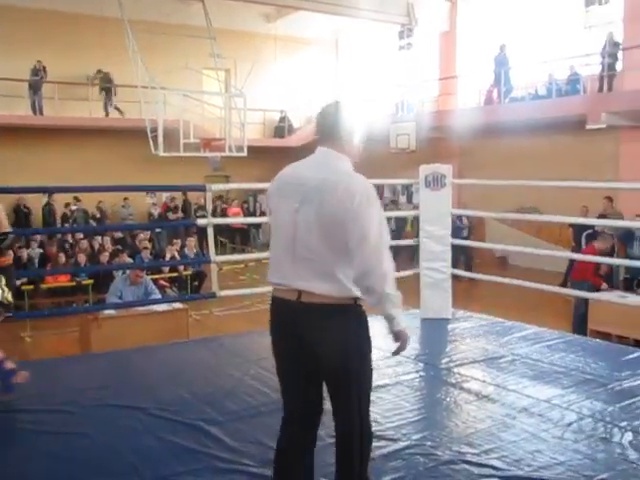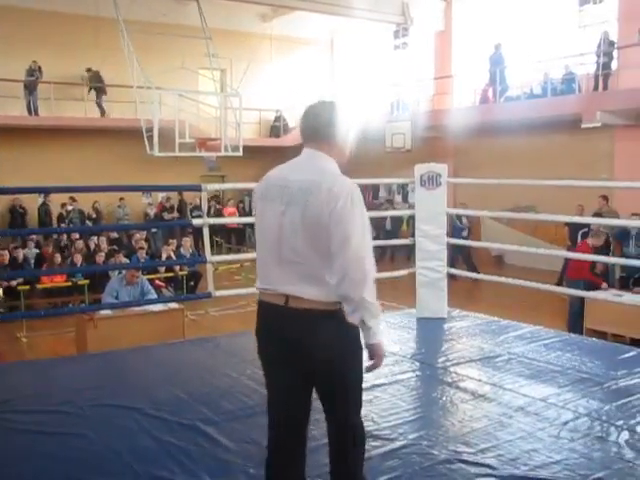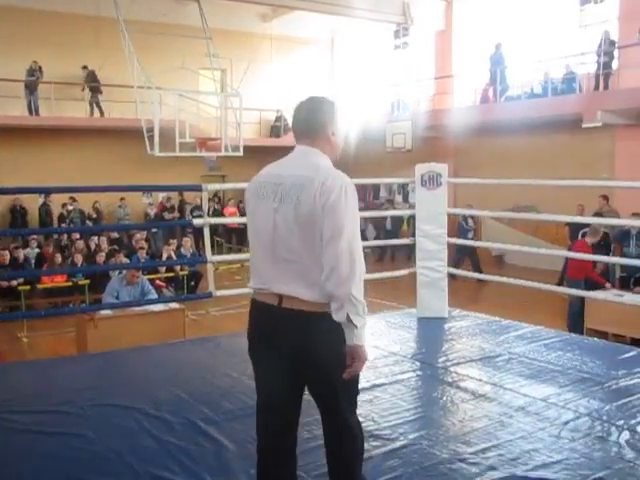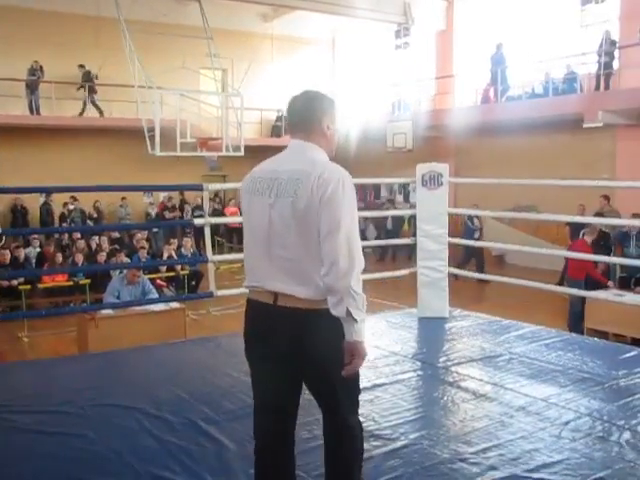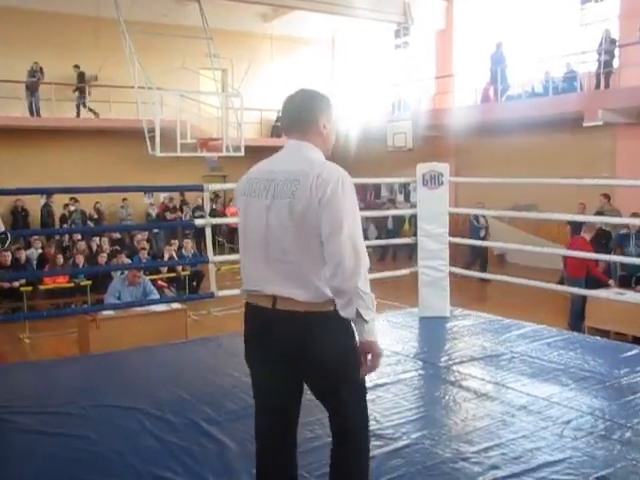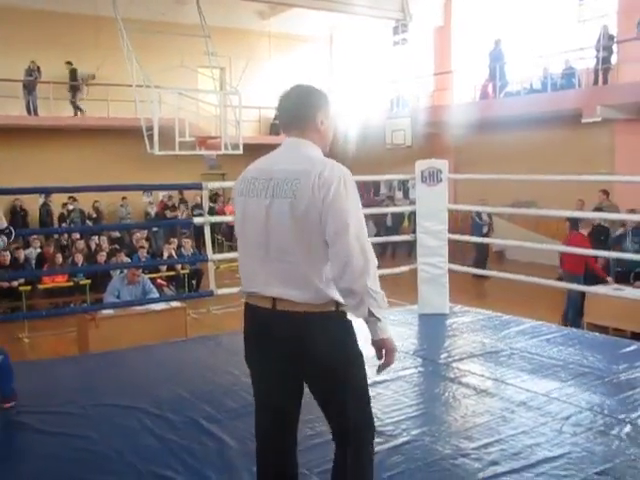
dt=0.1s
person 1, frame 1
left shoulder: (283, 179)
right shoulder: (353, 186)
right elbow: (373, 262)
right wrist: (395, 320)
left hip: (285, 309)
right hip: (336, 316)
left knee: (297, 414)
right knee: (351, 417)
person 1, frame 2
left shoulder: (269, 182)
right shoulder: (338, 188)
right elbow: (354, 268)
right wrist: (371, 332)
left hip: (272, 315)
right hip: (324, 321)
left knee: (284, 422)
right knee: (345, 420)
person 1, frame 3
left shoulder: (261, 180)
right shoulder: (333, 183)
right elbow: (343, 265)
right wrist: (355, 333)
left hip: (265, 315)
right hip: (316, 321)
left knee: (274, 425)
right knee: (341, 420)
person 1, frame 4
left shoulder: (255, 177)
right shoulder: (330, 176)
right elbow: (341, 259)
right wrist: (354, 329)
left hip: (261, 314)
right hip: (314, 319)
left knee: (272, 426)
right knee: (342, 419)
person 1, frame 5
left shoulder: (252, 178)
right shoulder: (328, 176)
right elbow: (346, 259)
right wrist: (365, 327)
left hip: (261, 318)
right hip: (316, 321)
left knee: (273, 430)
right knee: (351, 423)
person 1, frame 6
left shoulder: (248, 177)
right shoulder: (329, 174)
right elbow: (353, 258)
right wrist: (376, 325)
left hip: (260, 318)
right hip: (317, 322)
left knee: (274, 431)
right knee: (353, 427)
person 2, frame 1
left shoulder: (593, 248)
right shoulder: (590, 252)
right elbow: (588, 275)
left wrist: (599, 281)
right wrist: (600, 283)
left hip: (585, 280)
right hip: (579, 281)
left knee: (586, 306)
right knee: (581, 308)
left ankle: (584, 333)
right ankle: (578, 335)
person 2, frame 2
left shoulder: (583, 244)
right shoulder: (587, 250)
right elbow: (585, 273)
right wrist: (600, 283)
left hip: (572, 277)
right hip: (576, 279)
left knee: (580, 305)
right knee: (576, 306)
left ankle: (580, 331)
right ankle: (574, 333)
person 2, frame 3
left shoulder: (579, 242)
right shoulder: (586, 250)
right elbow: (589, 272)
right wrist: (604, 283)
left hip: (572, 277)
right hip: (575, 280)
left knee: (579, 305)
right knee: (575, 306)
left ankle: (579, 330)
right ankle: (574, 332)
person 2, frame 4
left shoulder: (576, 242)
right shoulder: (587, 249)
left elbow: (568, 258)
right elbow: (591, 271)
right wrist: (606, 282)
left hip: (570, 276)
right hip: (577, 279)
left knee: (575, 304)
right knee: (576, 306)
left ankle: (574, 328)
right ankle: (575, 331)
person 2, frame 5
left shoulder: (574, 240)
right shoulder: (587, 247)
left elbow: (565, 256)
right elbow: (592, 268)
left wrist: (566, 270)
right wrist: (607, 280)
left hip: (569, 275)
right hip: (577, 278)
left knee: (576, 302)
right knee: (577, 303)
left ankle: (573, 326)
right ankle: (575, 330)
person 2, frame 6
left shoulder: (570, 235)
right shoulder: (585, 242)
left elbow: (562, 252)
right elbow: (591, 263)
left wrist: (562, 266)
right wrist: (605, 277)
left hip: (566, 272)
right hip: (576, 274)
left knee: (570, 297)
right knee: (575, 300)
left ankle: (565, 321)
right ankle: (574, 326)
